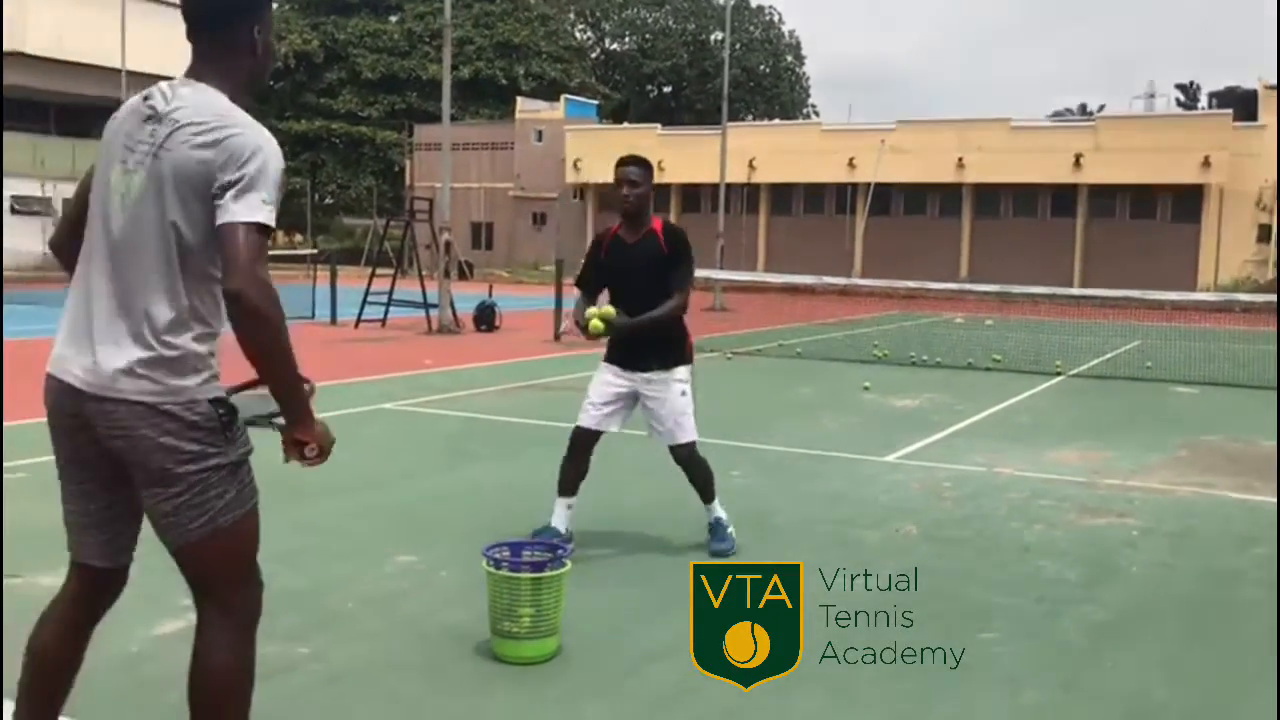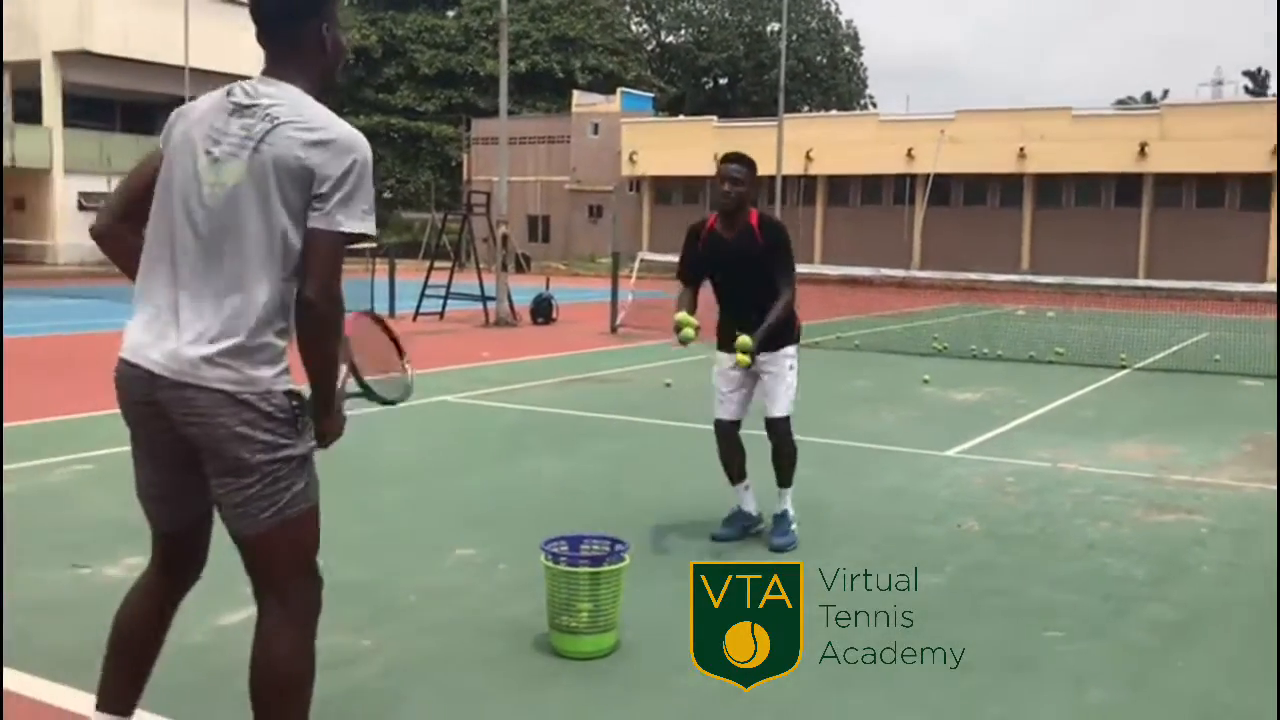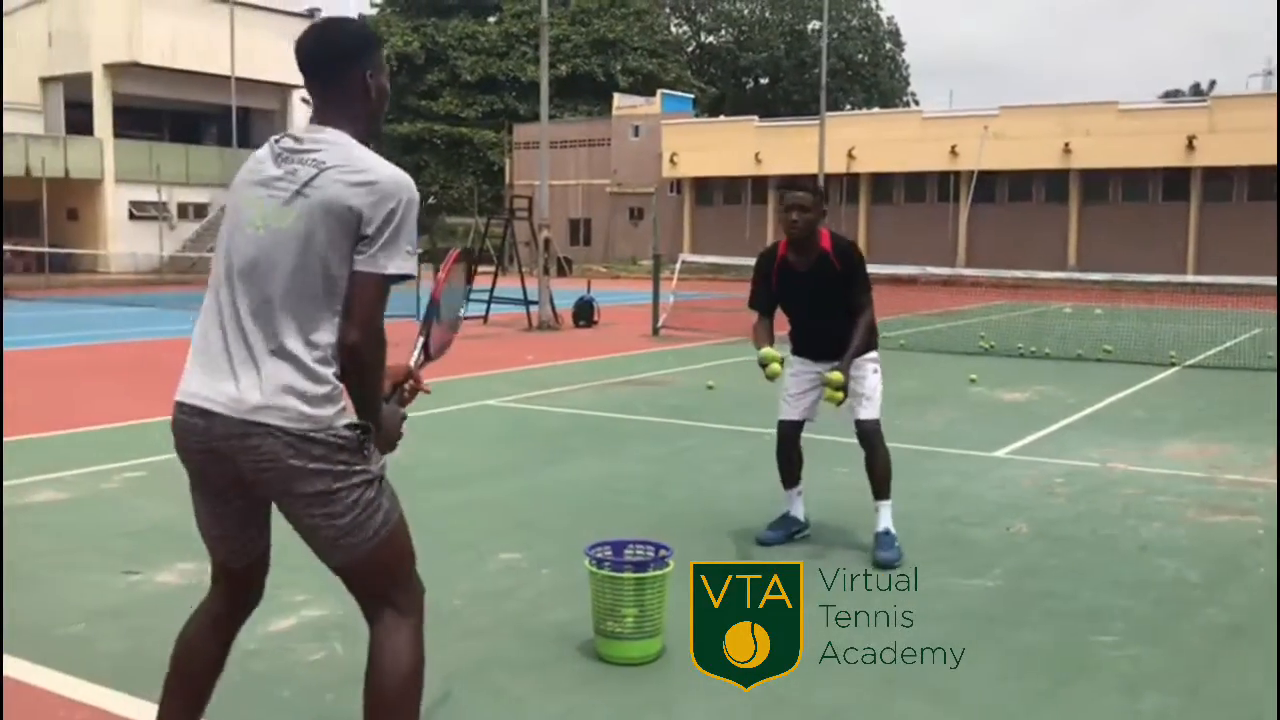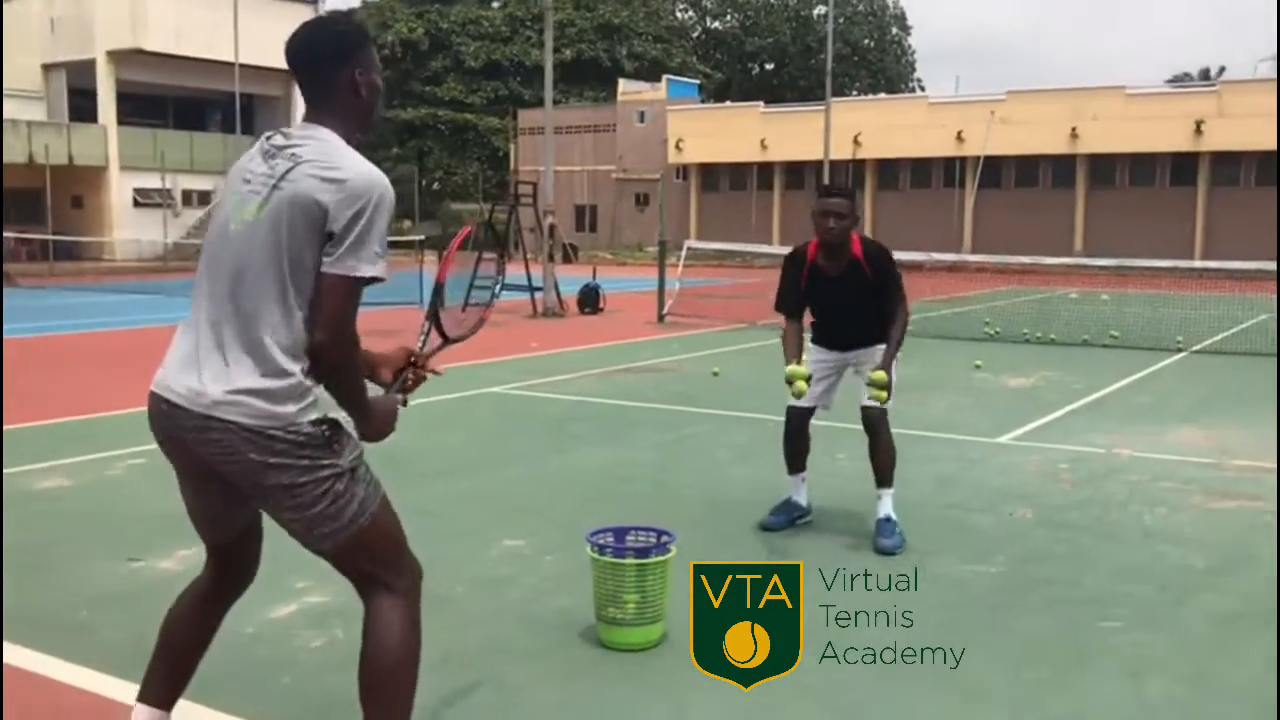
dt=0.4s
person 1, frame 1
left shoulder: (129, 117)
right shoulder: (243, 141)
left elbow: (68, 241)
right elbow: (245, 289)
right wrist: (299, 411)
left hip: (73, 385)
right hip: (166, 401)
left knee: (91, 583)
right knee: (230, 601)
person 1, frame 2
left shoulder: (196, 115)
right shoulder: (336, 143)
left elbow: (110, 224)
right elbow: (316, 295)
right wrist: (325, 401)
left hip: (145, 371)
right hip: (241, 390)
left knee: (172, 564)
right knee: (289, 595)
person 1, frame 3
left shoulder: (259, 165)
right shoulder: (384, 184)
right elbow: (359, 332)
left wrist: (362, 379)
right wrist: (375, 418)
left hip: (199, 412)
right hip: (296, 430)
left knee: (233, 590)
right knee: (397, 603)
person 1, frame 4
left shoulder: (257, 161)
right shoulder: (360, 183)
right elbow: (325, 334)
left wrist: (370, 364)
right wrist: (366, 411)
left hip: (176, 403)
right hip: (266, 423)
left knee: (229, 565)
right knee: (394, 582)
person 2, frame 1
left shoulder: (673, 239)
right shoulder: (603, 244)
left elbow: (682, 300)
right elbow: (587, 296)
left wrist: (636, 323)
right wrist: (584, 318)
left hip: (667, 365)
right hip: (618, 362)
left knee: (683, 450)
right knee: (582, 438)
left ankle: (718, 520)
right ankle: (559, 526)
person 2, frame 2
left shoulder: (771, 231)
right shoulder: (700, 235)
left elbow: (787, 293)
right elbow: (689, 288)
left wrist: (758, 336)
right wrist: (684, 320)
left hip: (776, 342)
right hip: (730, 344)
left knee: (778, 424)
right knee: (724, 426)
left ankle: (784, 512)
right ankle: (747, 509)
person 2, frame 3
left shoulder: (844, 252)
right shoulder: (770, 261)
left elbow: (865, 312)
right elbow: (763, 317)
left wrist: (847, 362)
right wrist: (766, 352)
left hip: (856, 353)
right hip: (804, 355)
left knee: (868, 430)
right knee: (786, 431)
left ankle: (884, 526)
right ankle: (796, 514)
person 2, frame 4
left shoulder: (876, 256)
right shoulder: (798, 262)
left elbow: (898, 311)
right elbow: (792, 321)
left wrist: (887, 361)
right wrist: (794, 365)
left hip: (873, 345)
right hip: (824, 344)
left knee: (875, 417)
right knee: (796, 414)
left ankle: (886, 514)
right ankle: (798, 500)
